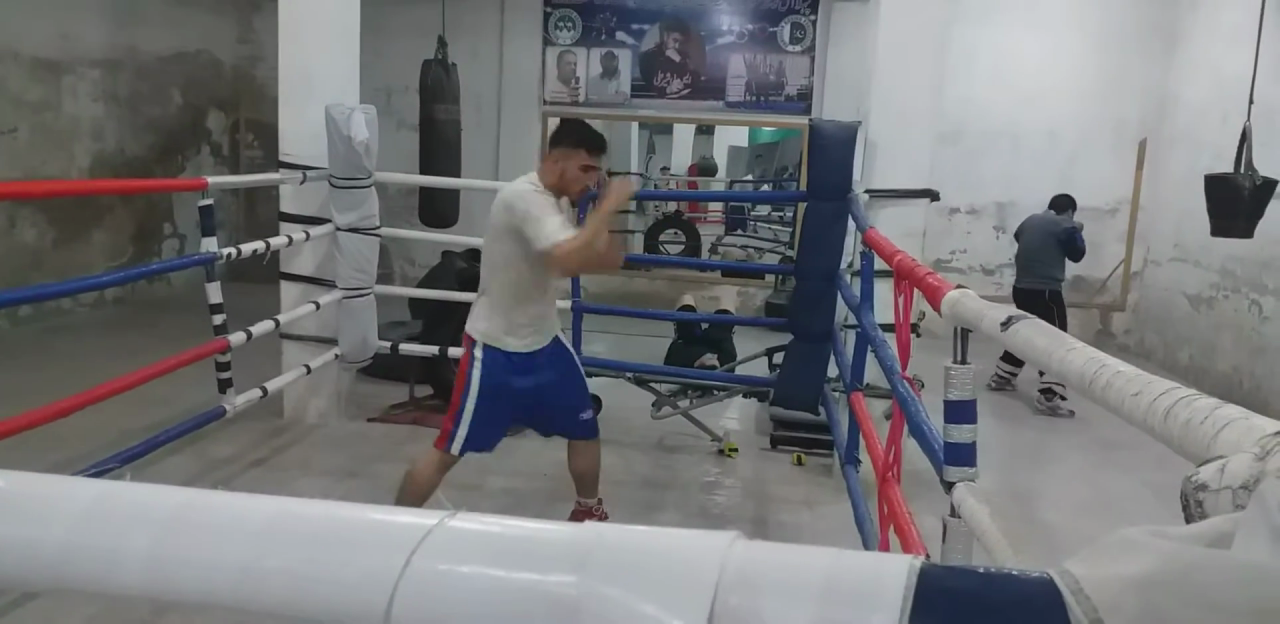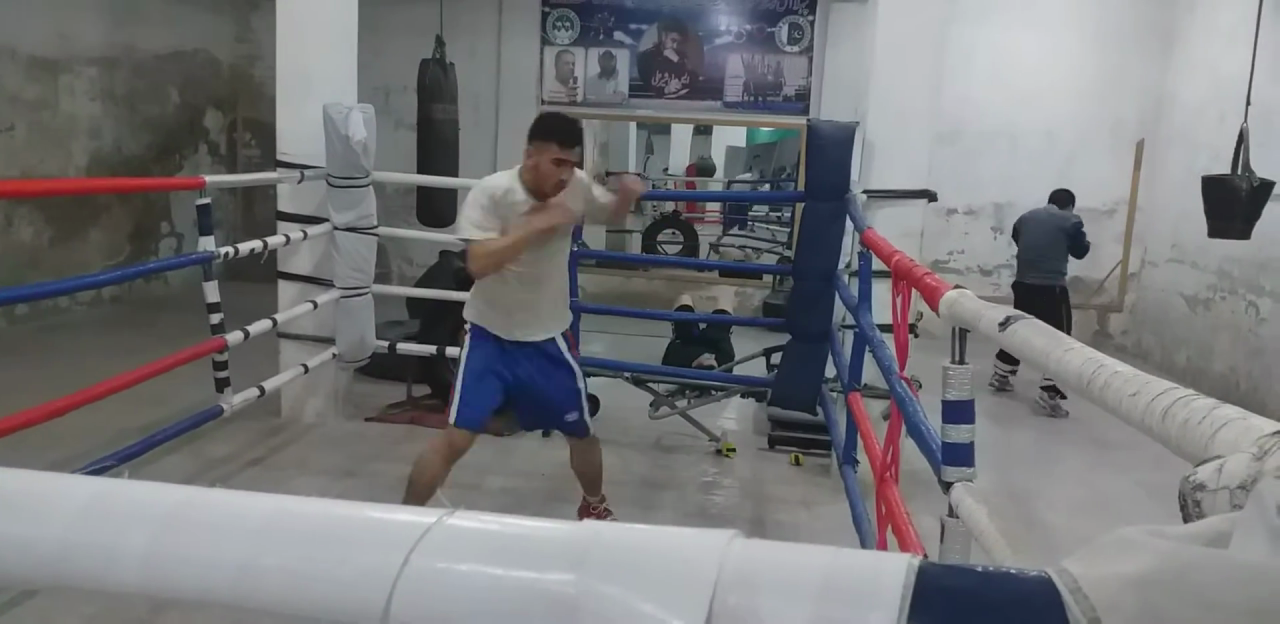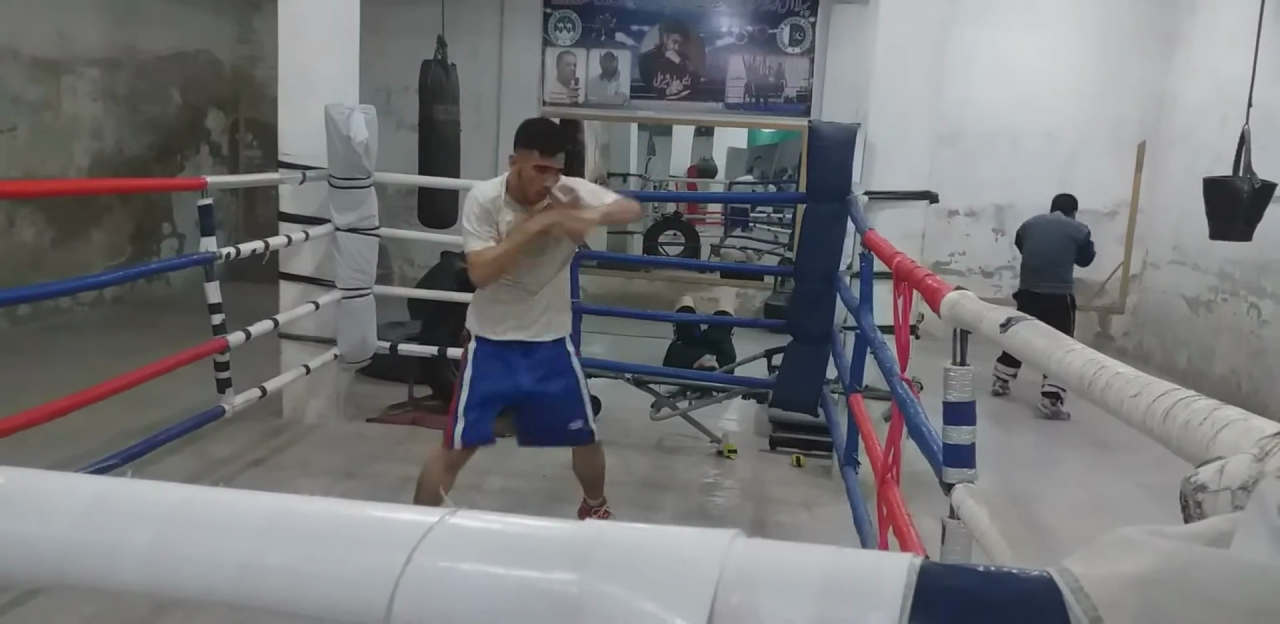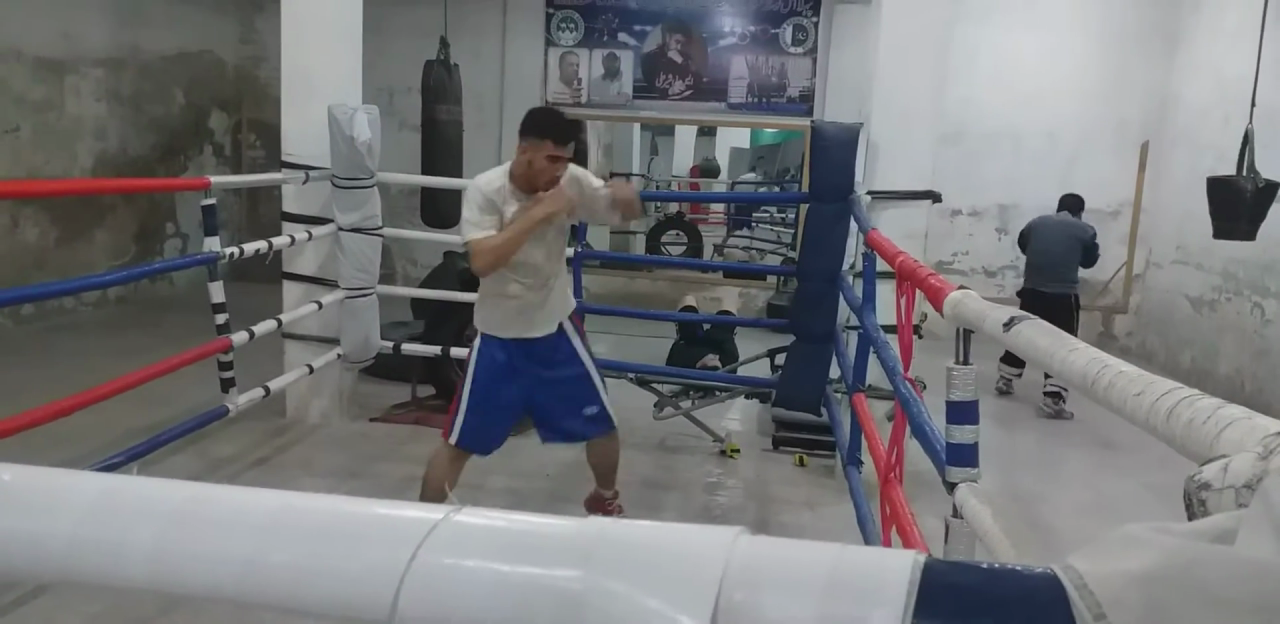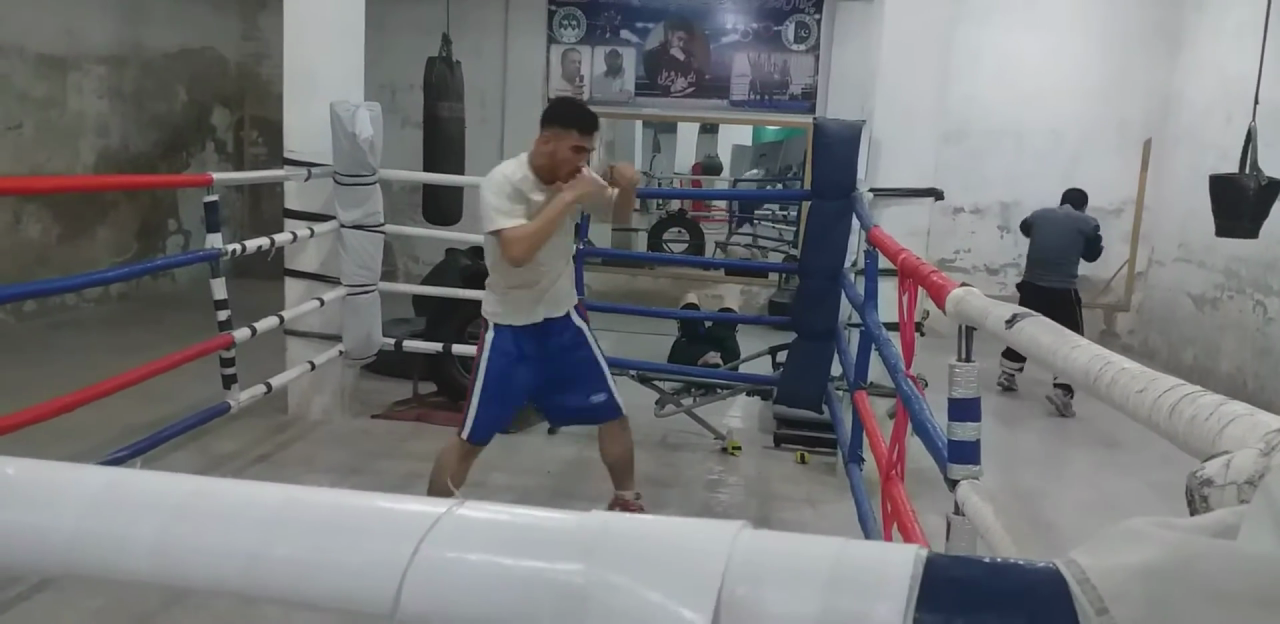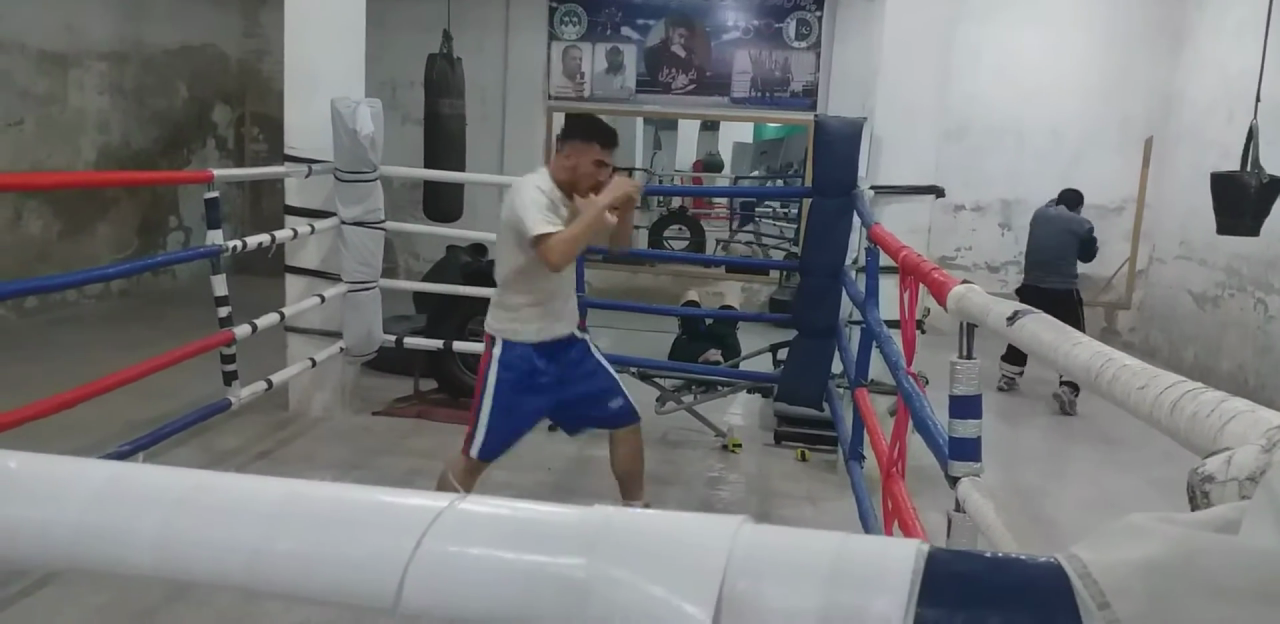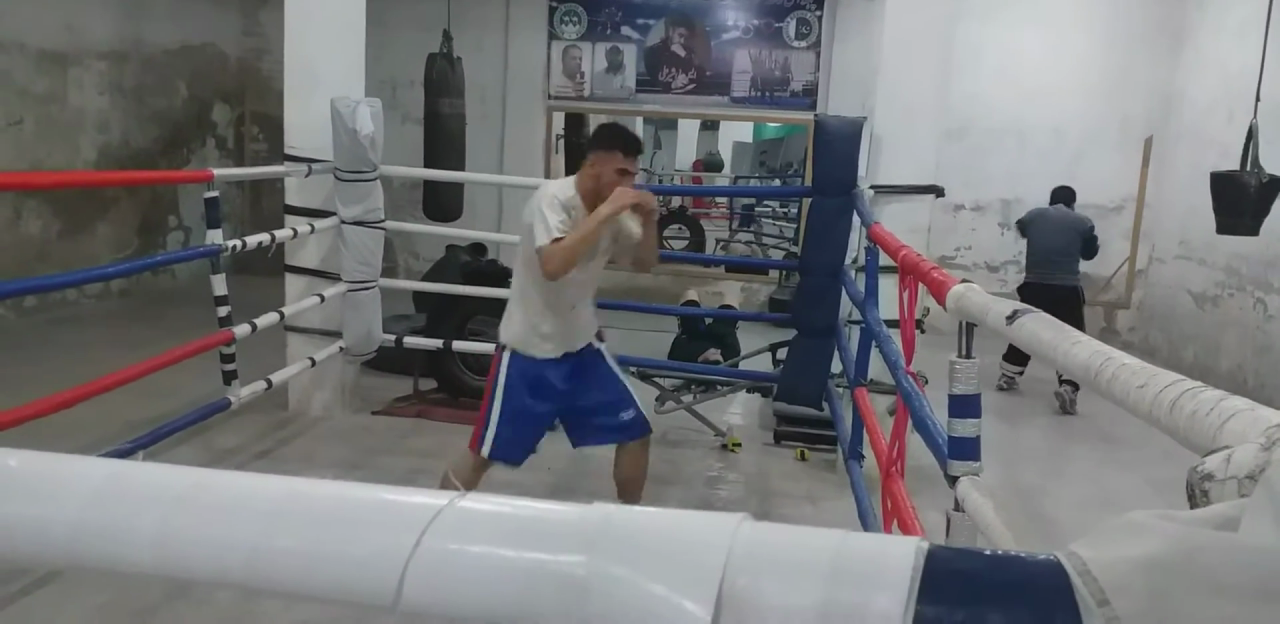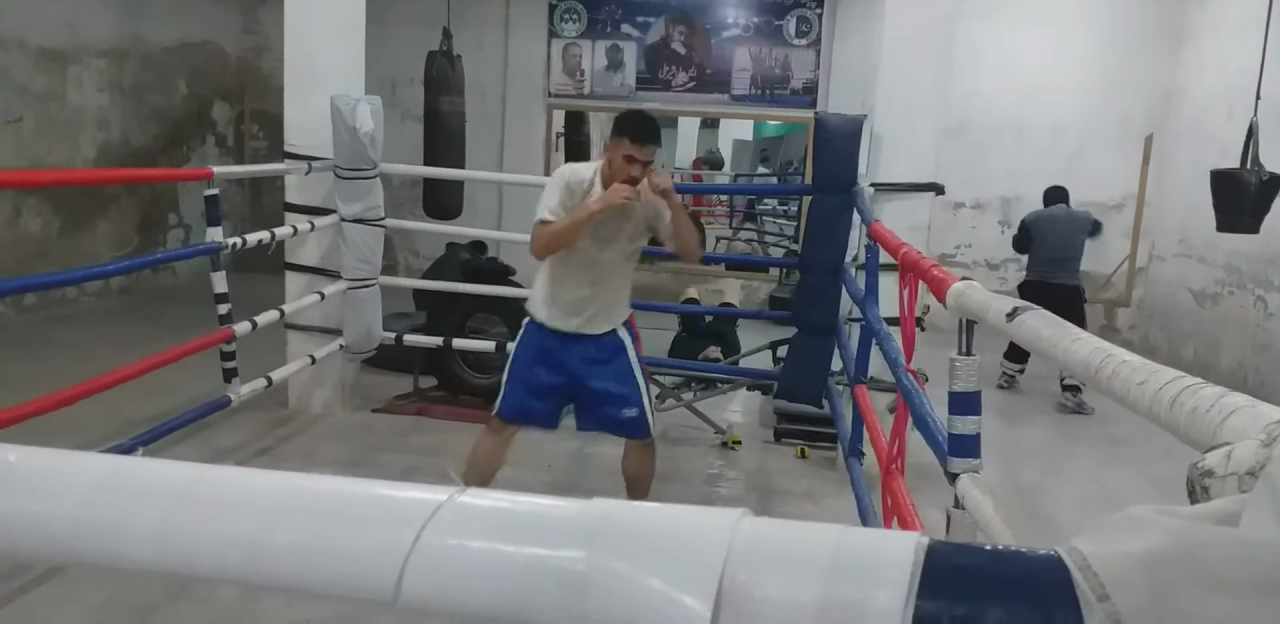
dt=0.1s
person 1, frame 1
left shoulder: (547, 195)
right shoulder: (528, 198)
right elbow: (568, 260)
left wrist: (604, 255)
right wrist: (609, 207)
left hip: (543, 340)
right hip: (495, 345)
left knee: (584, 430)
right knee: (449, 449)
left ankle: (588, 510)
person 1, frame 2
left shoulder: (575, 185)
right shoulder: (489, 192)
left elbow: (610, 210)
right elbow: (479, 265)
left wrist: (626, 196)
right wrist: (537, 224)
left hip: (548, 334)
right hip: (491, 334)
left knee: (581, 431)
right knee: (456, 439)
left ankle: (594, 508)
person 1, frame 3
left shoulder: (569, 191)
right shoulder: (482, 200)
left elbow: (632, 211)
right elbow: (481, 273)
left wrist: (594, 216)
right wrist: (532, 227)
left hip: (550, 340)
right hip: (492, 340)
left knee: (583, 437)
right knee: (457, 447)
left ankle: (595, 507)
person 1, frame 4
left shoulder: (573, 181)
right shoulder: (484, 190)
left elbow: (628, 211)
right elbow: (481, 262)
left wrist: (624, 198)
right wrist: (535, 213)
left hip: (555, 330)
right hip: (499, 337)
left knee: (602, 428)
right knee: (458, 445)
left ankle: (605, 500)
person 1, frame 5
left shoulder: (572, 177)
right shoulder: (503, 182)
left elbow: (620, 214)
right elbow: (517, 251)
left wrist: (625, 187)
right wrist: (565, 198)
left hip: (560, 319)
right hip: (510, 324)
left knee: (612, 416)
right knee: (471, 438)
left ankle: (625, 504)
person 1, frame 6
left shoulder: (585, 194)
right shoulder: (531, 194)
left elbow: (618, 243)
right elbow: (556, 257)
left wrist: (625, 207)
right wrist: (602, 203)
left hip: (565, 338)
right hip: (516, 343)
left knee: (626, 423)
right knee: (477, 454)
left ankle: (634, 513)
person 1, frame 7
left shoulder: (616, 207)
right shoulder: (551, 198)
left elbow: (643, 262)
right elbow: (554, 266)
left wrist: (650, 219)
right wrist: (605, 214)
left hip: (582, 348)
right hip: (528, 349)
left knee: (635, 434)
right knee: (482, 456)
person 1, frame 8
left shoulder: (651, 198)
right shoulder: (570, 178)
left elbow: (691, 252)
right elbow: (540, 246)
left wrist: (673, 204)
right wrist: (597, 206)
left hip: (609, 329)
right hip: (549, 325)
left knee: (640, 433)
right knee: (502, 425)
person 2, frame 1
left shoulder: (1030, 221)
right shoulder: (1065, 226)
right elbow: (1076, 254)
right wrist: (1076, 232)
left hip: (1022, 289)
right hip: (1046, 292)
left ankle: (1001, 377)
right ankle: (1048, 396)
person 2, frame 2
left shoulder: (1028, 216)
right shoulder: (1070, 221)
left elbow: (1017, 237)
right elbow: (1080, 251)
left hip: (1023, 284)
right hip: (1051, 287)
left ankle: (1000, 376)
right ankle: (1050, 394)
person 2, frame 3
left shoulder: (1031, 223)
right shoulder: (1079, 229)
left elbow: (1019, 244)
right elbow: (1085, 260)
left hip: (1028, 292)
right hip: (1059, 296)
left ankle: (1001, 381)
right ankle: (1050, 400)
person 2, frame 4
left shoulder: (1037, 223)
right shoulder: (1085, 230)
left elbow: (1023, 245)
right elbow: (1089, 261)
left hip: (1032, 291)
right hip: (1063, 296)
left ankle: (1005, 380)
right ankle: (1053, 399)
person 2, frame 5
left shoulder: (1041, 214)
right shoulder: (1088, 223)
left elbow: (1025, 228)
right elbow: (1092, 254)
left hip: (1031, 285)
right hip: (1063, 290)
left ankle: (1007, 376)
right ankle: (1062, 390)
person 2, frame 6
left shoulder: (1040, 214)
right shoulder: (1081, 225)
right elbow: (1087, 255)
left hip: (1031, 287)
right hip: (1064, 291)
left ankle: (1007, 378)
right ankle: (1067, 389)
person 2, frame 7
left shoulder: (1033, 216)
right shoulder: (1082, 223)
left elbow: (1022, 229)
right elbow: (1090, 252)
left hip: (1034, 286)
right hip: (1067, 289)
left ankle: (1007, 377)
right ankle: (1067, 388)
person 2, frame 8
left shoulder: (1033, 218)
right shoulder: (1084, 218)
left elbow: (1019, 246)
right elbow: (1096, 229)
left hip: (1035, 284)
right hip: (1068, 288)
left ankle: (1008, 375)
right ankle: (1072, 392)
